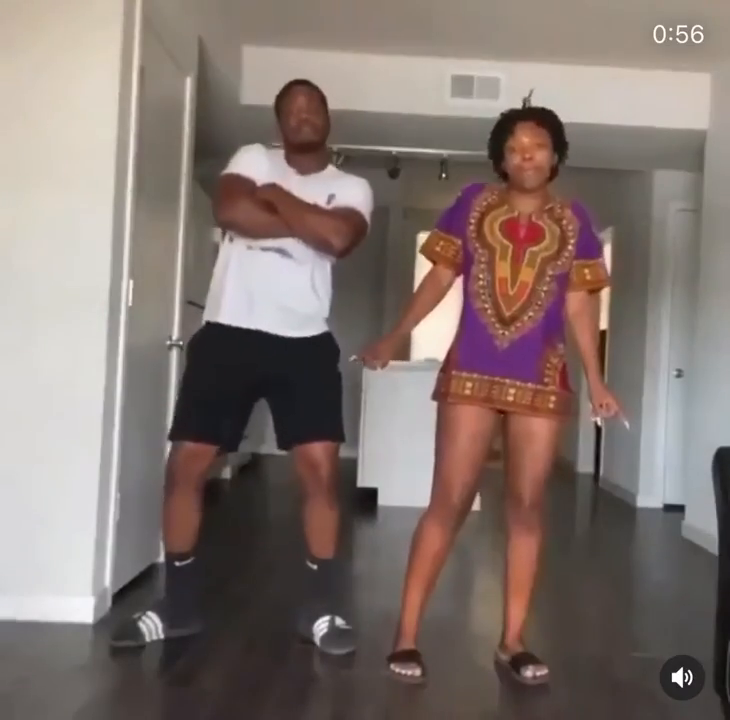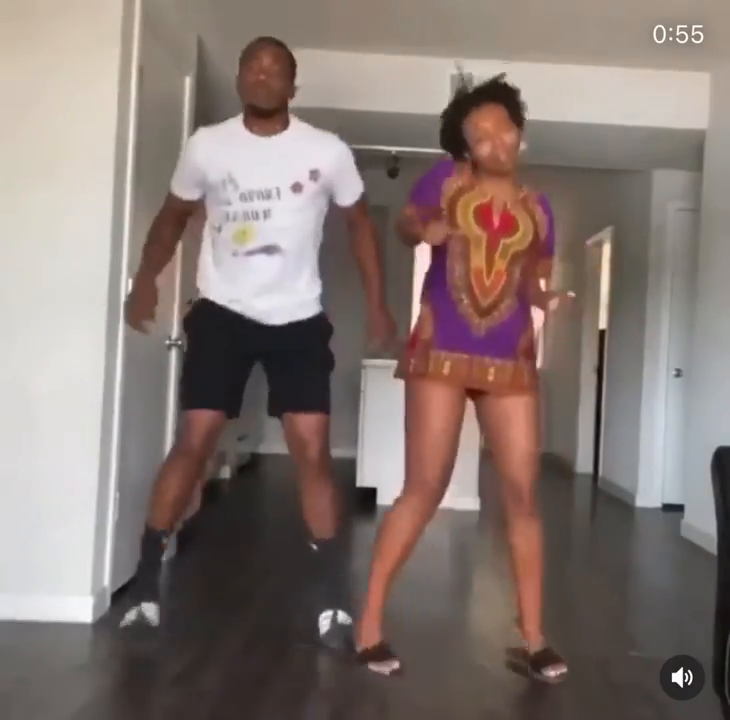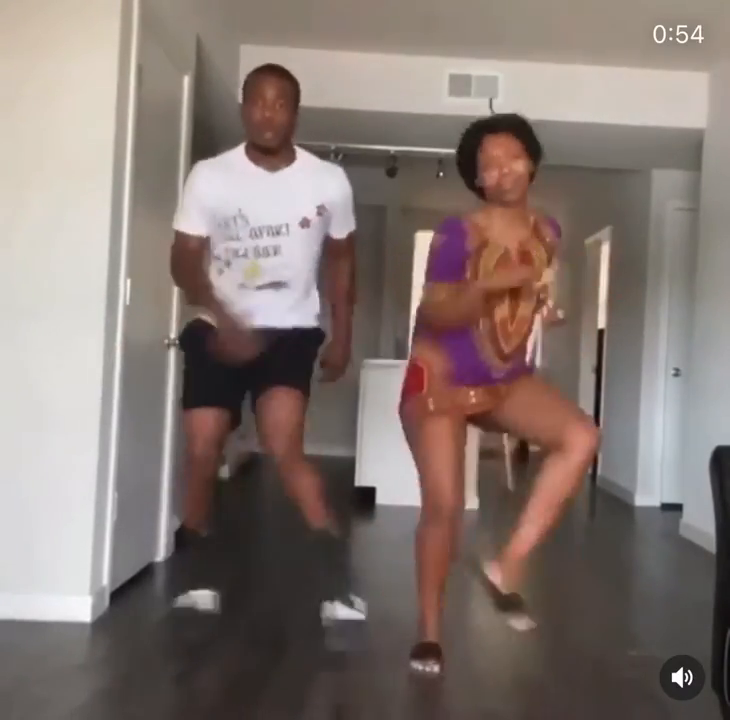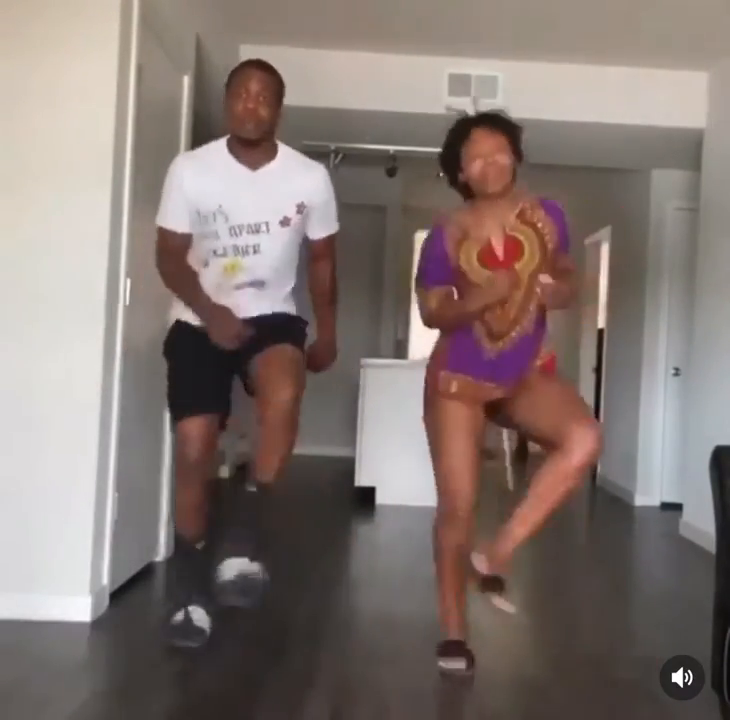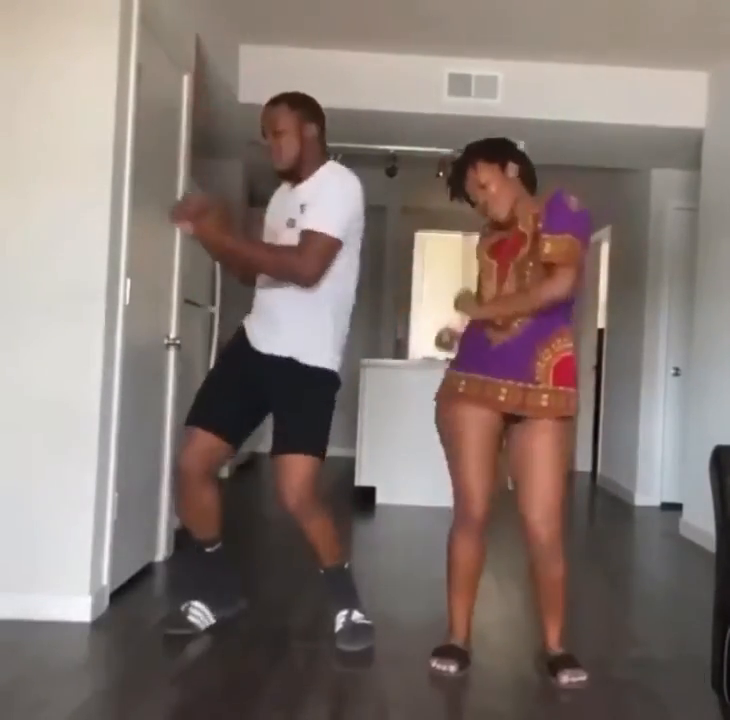
dt=1s
person 1, frame 1
left shoulder: (353, 187)
right shoulder: (253, 158)
left elbow: (338, 237)
right elbow: (229, 211)
left wrist: (277, 198)
right wrist: (305, 220)
left hip: (304, 343)
right hip: (228, 334)
left knee: (320, 469)
right knee: (186, 464)
left ankle: (320, 607)
right ankle: (179, 602)
person 1, frame 2
left shoulder: (328, 151)
right shoulder: (206, 145)
left elbow: (360, 221)
right elbow: (173, 215)
left wrist: (376, 300)
right wrist: (145, 277)
left hip: (297, 320)
right hip: (222, 315)
left knee: (312, 452)
right knee: (193, 441)
left ankle: (330, 597)
right ankle: (147, 580)
person 1, frame 3
left shoulder: (330, 181)
right shoulder: (209, 176)
left elbow: (341, 259)
right elbow: (184, 262)
left wrist: (341, 336)
right wrist: (226, 318)
left hip: (290, 329)
right hip: (219, 328)
left knee: (285, 449)
right knee: (200, 448)
left ankle: (337, 586)
right ankle: (198, 573)
person 1, frame 4
left shoulder: (311, 178)
right shoulder: (189, 169)
left elbow: (322, 259)
right elbow: (169, 257)
left wrist: (326, 332)
right wrist: (211, 310)
left hip: (271, 319)
right hip: (202, 325)
left knee: (283, 389)
right knee: (194, 452)
left ankle: (244, 533)
right ankle: (190, 592)
person 1, frame 5
left shoulder: (339, 185)
right shoulder: (285, 194)
left elbow: (307, 267)
left wrist: (224, 236)
right wrist: (210, 233)
left hip: (308, 363)
right hip: (253, 347)
left knee: (297, 496)
right knee: (191, 464)
left ankle: (347, 603)
right ankle: (215, 585)
person 2, frame 1
left shoulder: (574, 220)
right shoulder: (473, 203)
left elbow: (579, 304)
right elbow: (439, 278)
left wrist: (596, 380)
right wrist: (394, 339)
left hip: (540, 382)
right hip: (471, 374)
left knee: (526, 507)
right knee: (449, 501)
left ankle: (512, 640)
right ankle: (406, 634)
person 2, frame 2
left shoulder: (537, 210)
right shoulder: (443, 182)
right elbow: (408, 222)
left wrist: (546, 298)
right wrist: (423, 231)
left hip: (509, 360)
right hip: (441, 353)
left knee: (521, 493)
right knee: (425, 487)
left ankle: (532, 636)
right ankle: (369, 626)
person 2, frame 3
left shoulder: (544, 232)
right shoulder: (457, 236)
right elbow: (439, 315)
left wrist: (545, 304)
right wrist: (491, 283)
left hip: (507, 381)
right hip: (442, 380)
left knee: (581, 438)
right knee: (443, 507)
left ankle: (507, 568)
right ankle: (429, 631)
person 2, frame 4
left shoulder: (546, 215)
right shoulder: (445, 236)
left elbow: (567, 276)
right elbow: (431, 313)
left wrist: (559, 291)
right wrist: (483, 297)
left hip: (527, 373)
right hip: (458, 377)
left knee: (583, 439)
right knee: (458, 504)
left ankle: (495, 554)
right ankle: (453, 630)
person 2, frame 5
left shoulder: (561, 211)
right shoulder: (491, 237)
left elbow: (561, 284)
left wrist: (489, 307)
right wrist: (462, 331)
left hip: (542, 385)
right hip: (475, 381)
left knee: (543, 531)
right knee: (471, 513)
left ankle: (554, 645)
right ankle: (458, 636)
